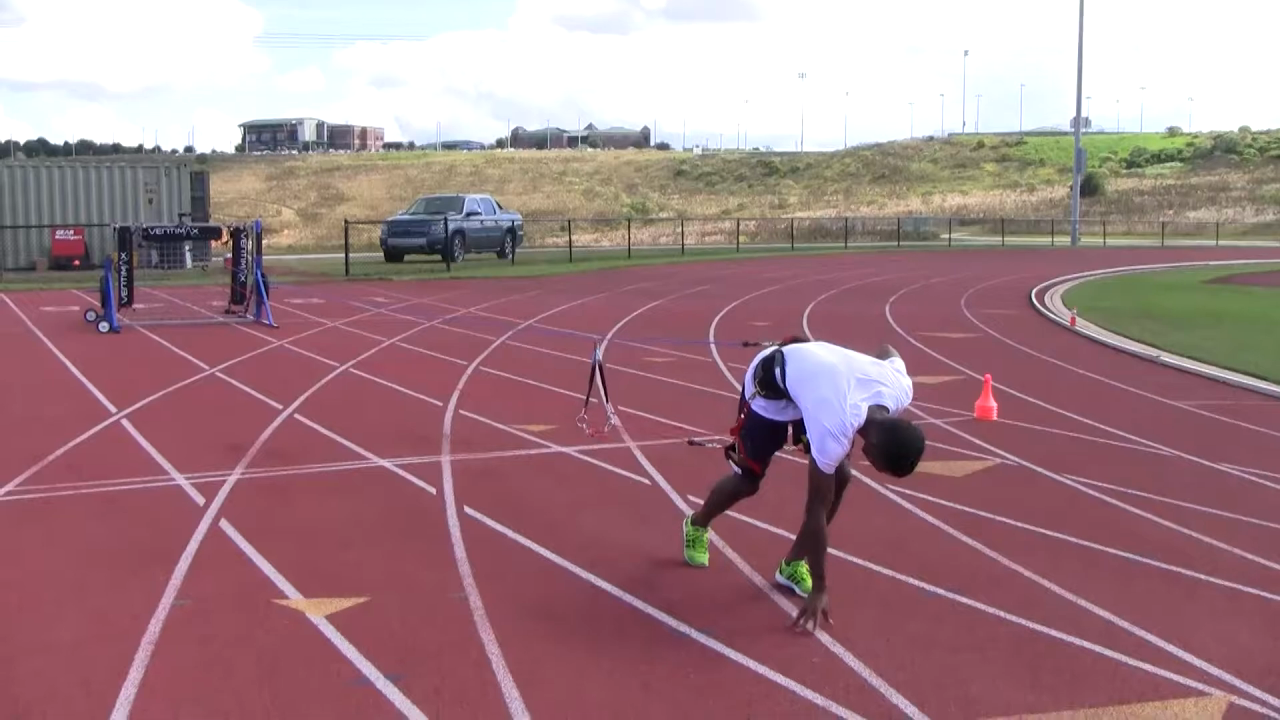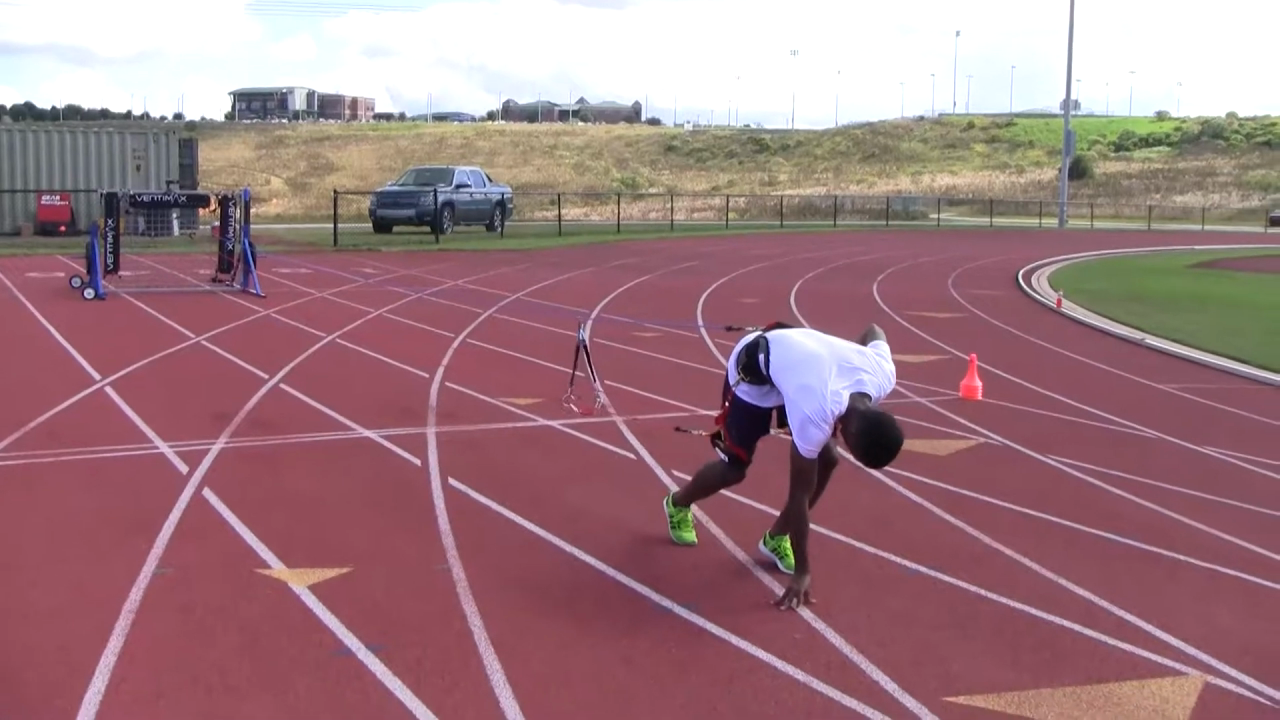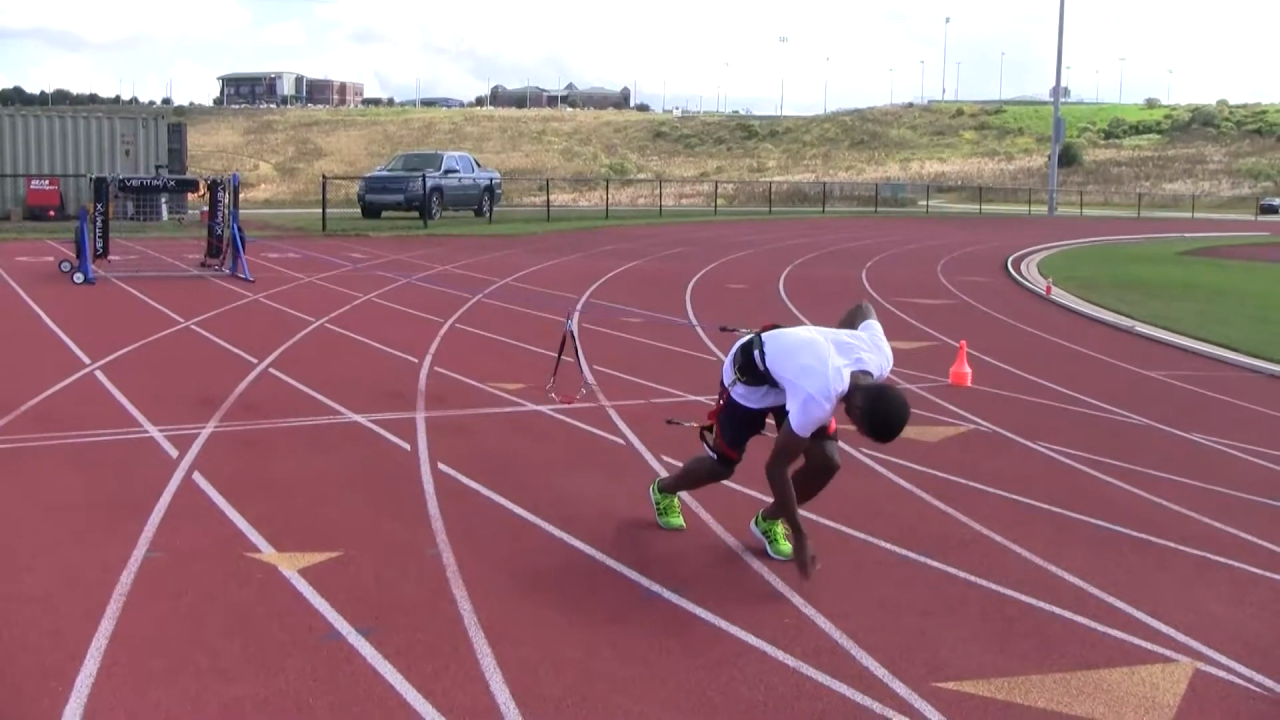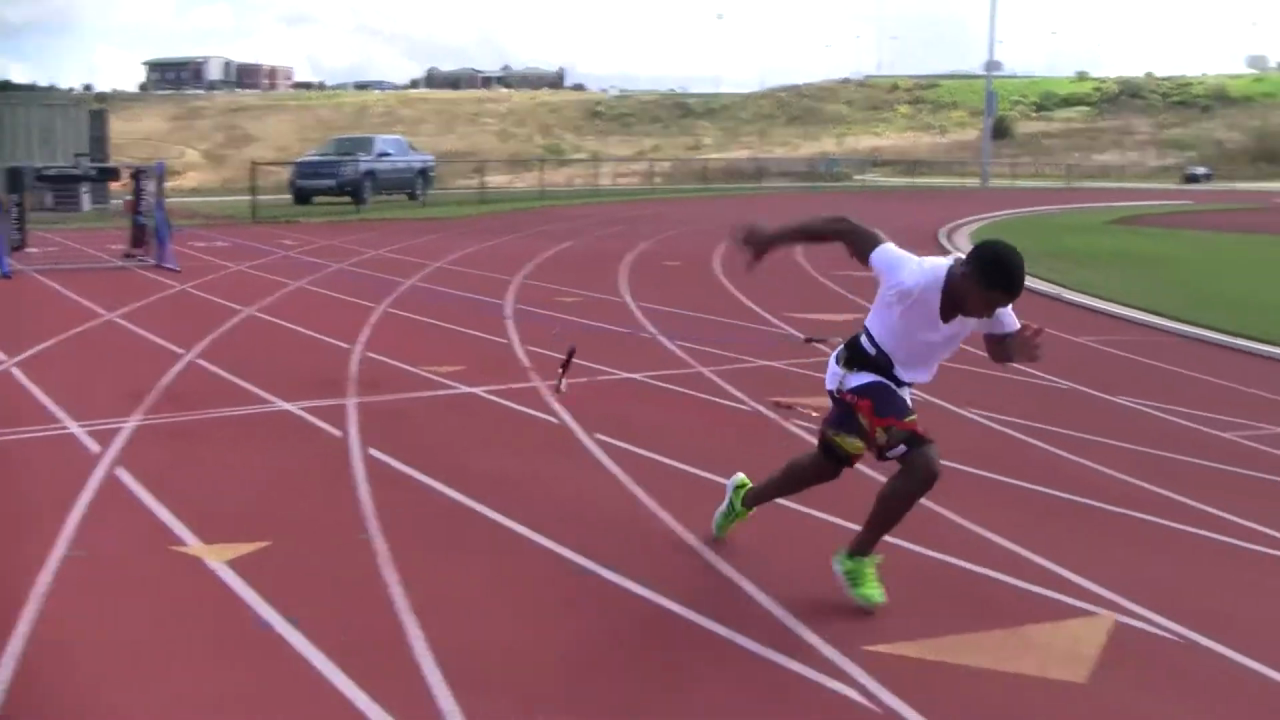
dt=0.4s
person 1, frame 1
left shoulder: (901, 389)
right shoulder: (834, 430)
left elbow: (888, 351)
right elbow: (817, 510)
right wrist: (819, 589)
left hip: (813, 369)
right hip: (771, 382)
left knee: (840, 476)
right knee: (747, 480)
left ankle: (794, 564)
right ankle: (697, 524)
person 1, frame 2
left shoulder: (883, 375)
right shoulder: (816, 416)
left elbow: (874, 332)
right elbow: (800, 495)
right wrist: (802, 571)
left hip: (795, 354)
right hip: (753, 369)
left knee: (827, 459)
right knee: (734, 468)
left ankle: (778, 538)
right ankle: (678, 505)
person 1, frame 3
left shoulder: (881, 358)
right shoulder: (819, 398)
left elbow: (863, 309)
right elbow: (775, 468)
right wrist: (800, 539)
left hip: (792, 352)
right hip: (751, 375)
left knee: (827, 461)
right knee: (723, 464)
left ankle: (769, 521)
right ankle: (664, 490)
person 1, frame 4
left shoulder: (992, 299)
right shoulder: (909, 277)
left elbow: (1002, 349)
right elbow: (847, 228)
left wrist: (1020, 347)
right wrist: (768, 238)
left hip: (896, 385)
right hip: (860, 375)
left knee: (826, 469)
right knee: (924, 466)
left ankle: (744, 497)
right ankle: (855, 557)
